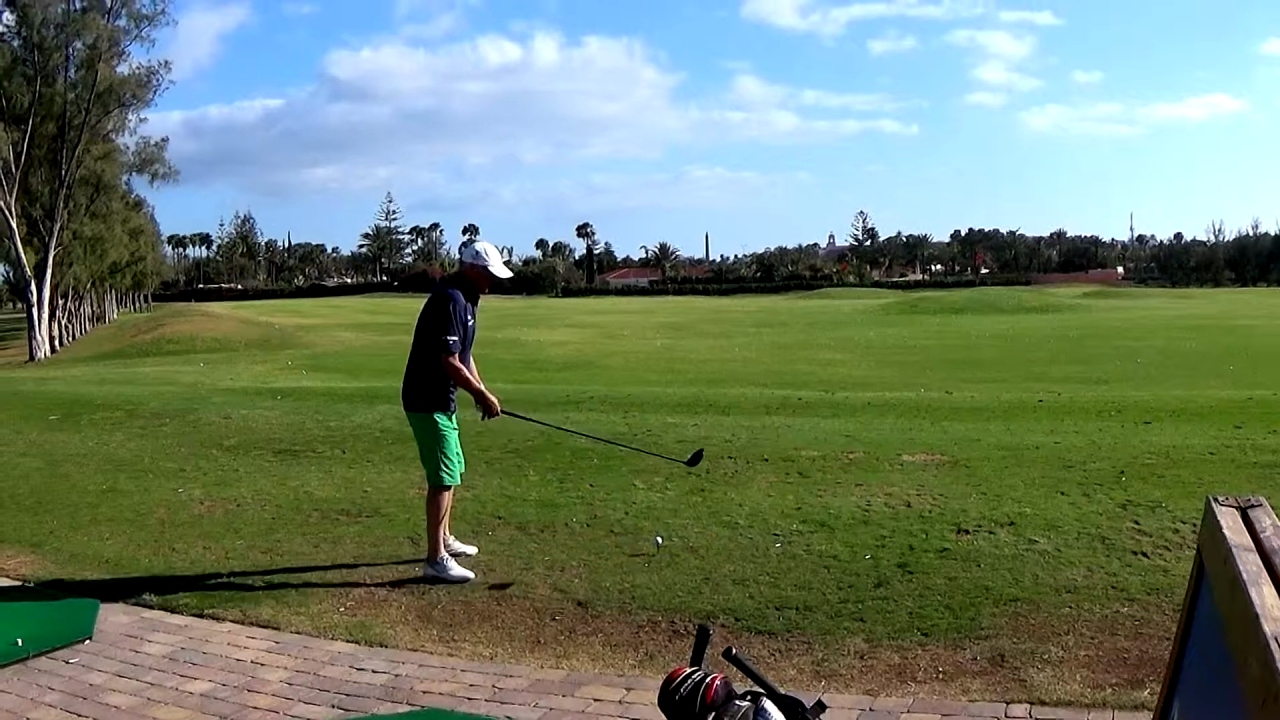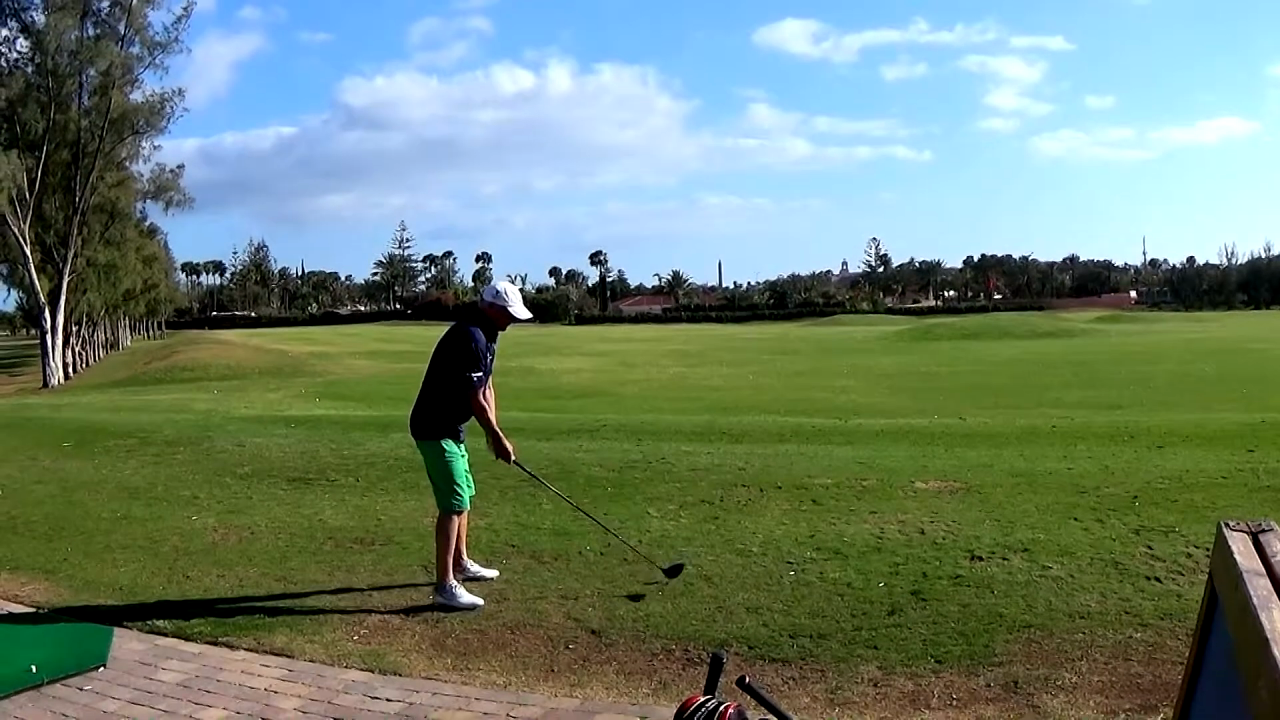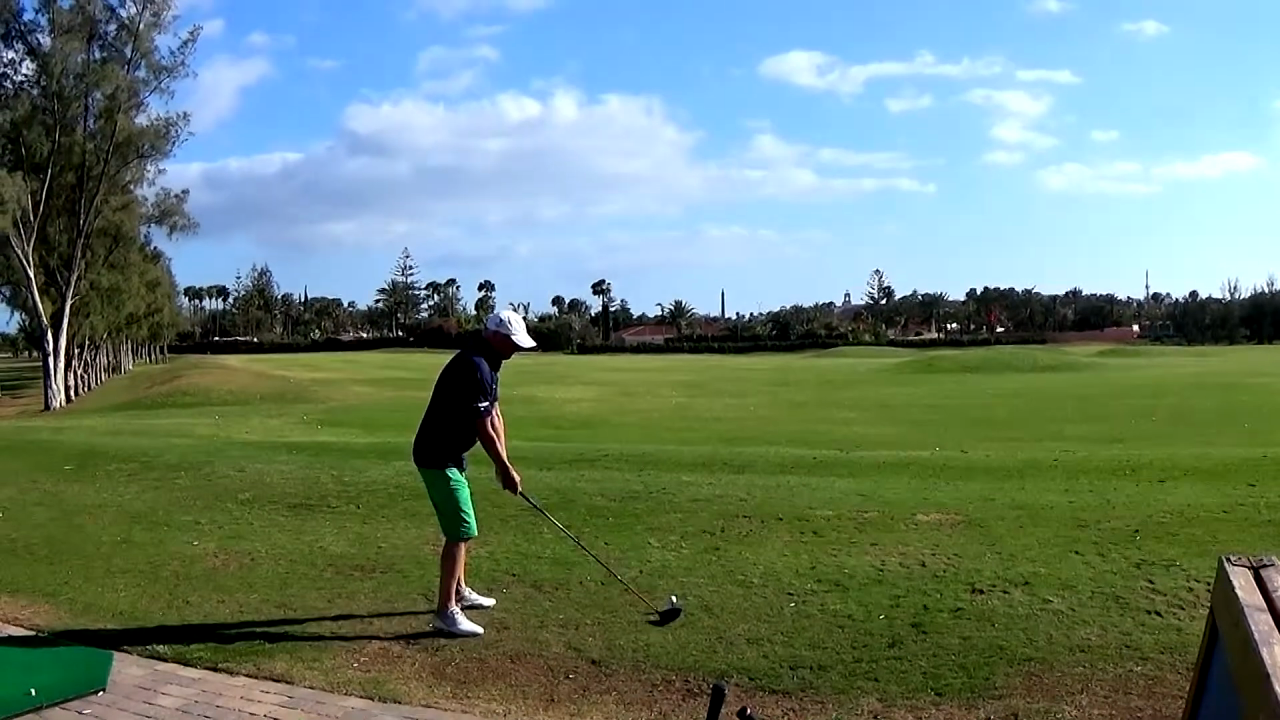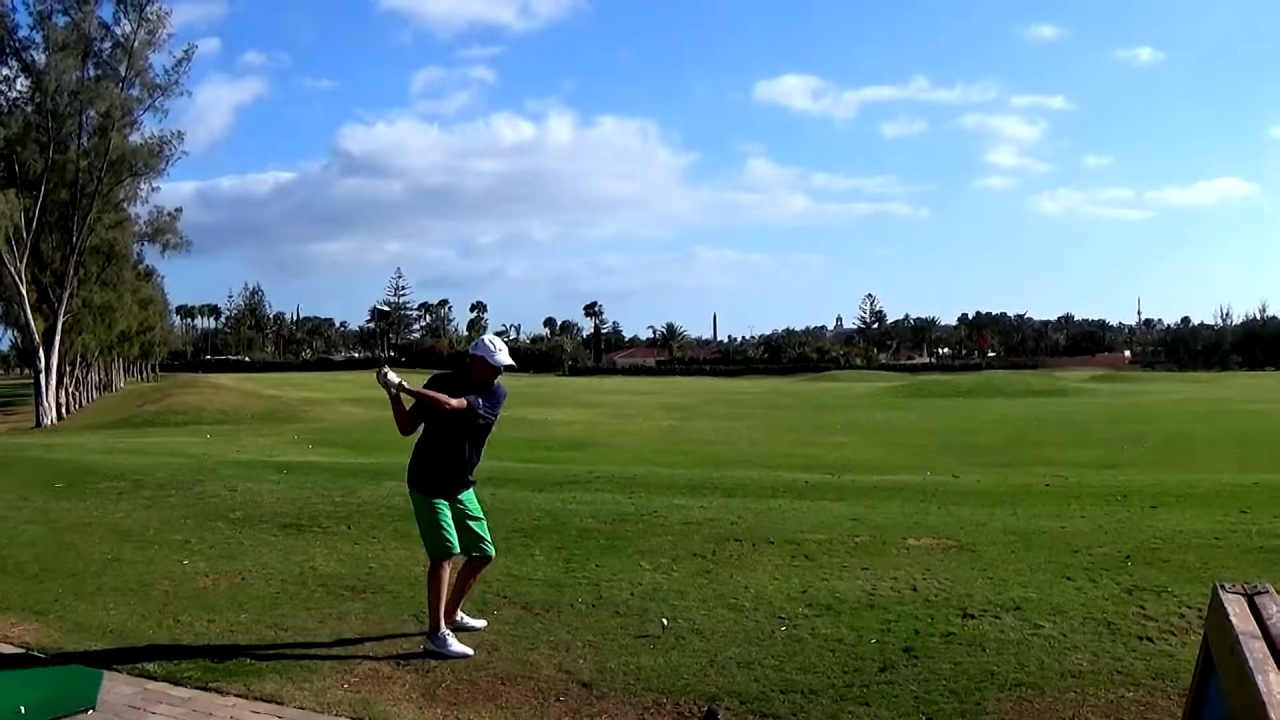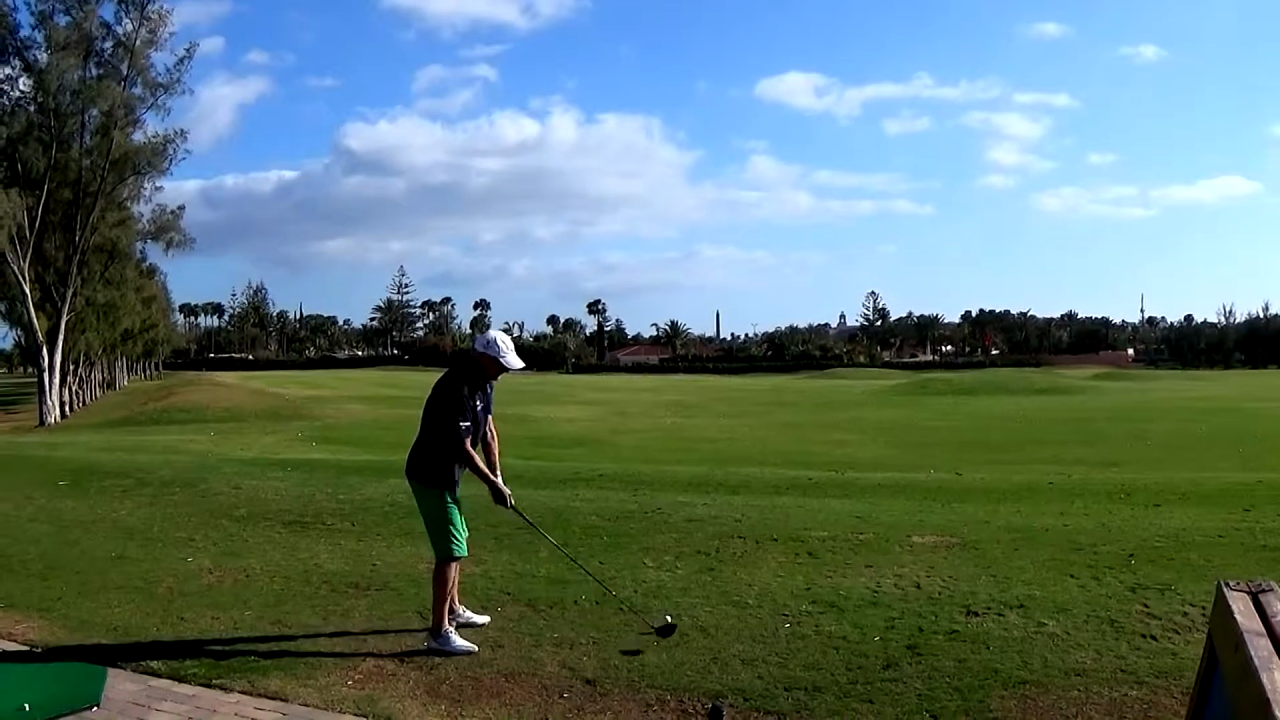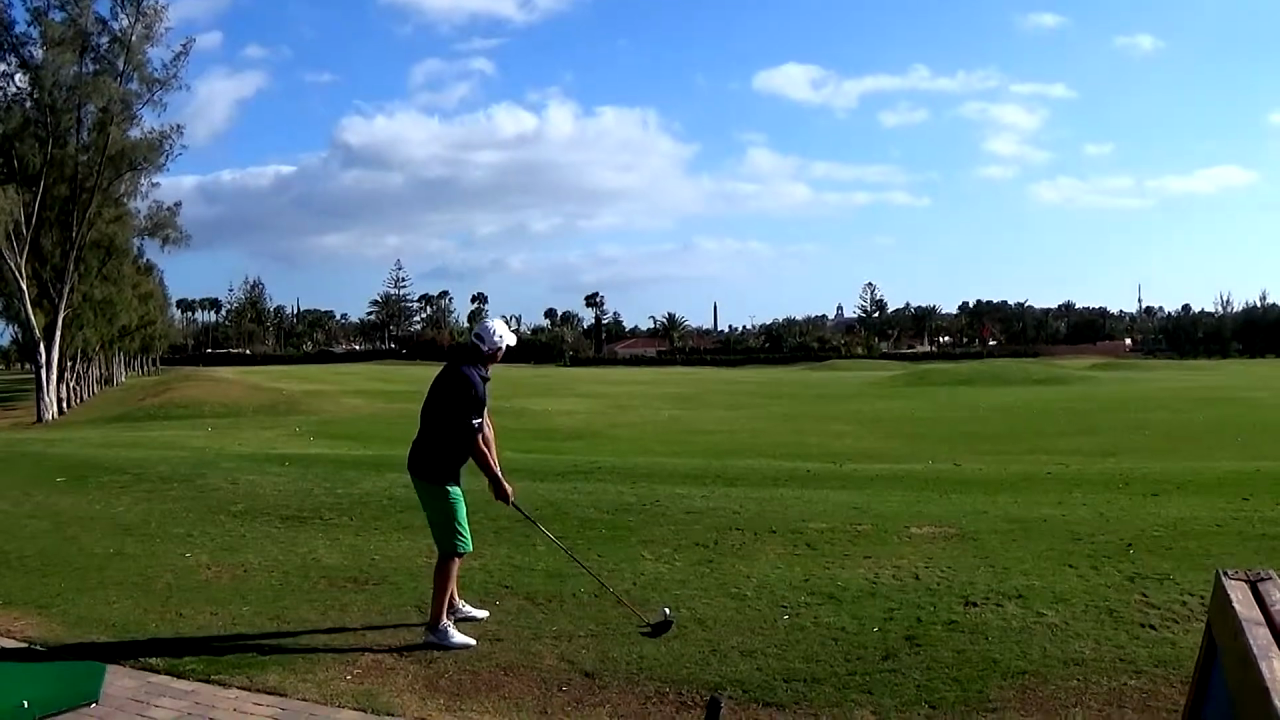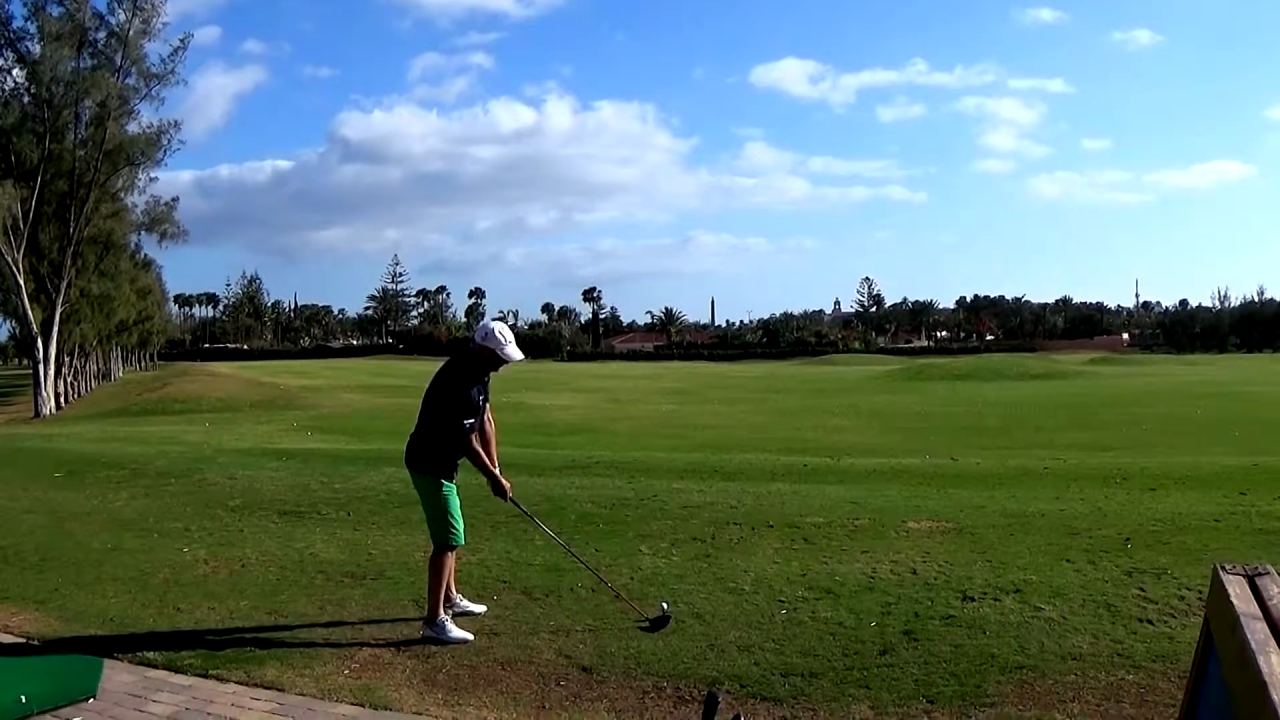
dt=0.7s
person 1, frame 1
left shoulder: (463, 298)
right shoulder: (450, 300)
right elbow: (450, 363)
left wrist: (481, 391)
right wrist: (483, 394)
left hip: (438, 397)
right hip: (428, 401)
left knee: (451, 471)
right knee: (444, 477)
left ankle: (444, 538)
right ankle: (436, 558)
person 1, frame 2
left shoulder: (485, 334)
right shoulder: (470, 337)
left elbow: (486, 387)
right elbow: (476, 400)
left wrist: (495, 434)
right wrist: (498, 439)
left hip: (449, 426)
right hip: (435, 428)
left knee: (463, 496)
right knee: (454, 503)
left ankle: (461, 563)
right ankle: (445, 584)
person 1, frame 3
left shoulder: (489, 363)
right shoulder: (474, 367)
left elbow: (495, 415)
right elbow: (484, 429)
left wrist: (504, 462)
right wrist: (505, 468)
left hip: (450, 454)
right hip: (437, 456)
left knee: (463, 524)
right knee: (461, 530)
left ankle: (459, 591)
right ankle: (446, 611)
person 1, frame 4
left shoulder: (496, 394)
right shoulder: (440, 382)
left elbow: (452, 405)
right elbow: (408, 428)
left wrist: (403, 386)
right wrist: (395, 394)
left hip: (462, 485)
right hip: (427, 483)
left knee: (483, 553)
right knee: (446, 552)
left ankle: (452, 614)
right ankle: (437, 632)
person 1, frame 5
left shoulder: (483, 383)
right shoulder: (457, 389)
left elbow: (488, 431)
right elbow: (463, 450)
left wrist: (498, 477)
right wrist: (494, 485)
left hip: (442, 473)
right hip: (432, 475)
left knee: (455, 543)
right knee: (451, 550)
left ankle: (453, 609)
right ankle: (440, 631)
person 1, frame 6
left shoulder: (470, 370)
right shoulder: (467, 381)
left elbow: (485, 426)
right elbow: (475, 444)
left wrist: (497, 473)
right wrist: (498, 482)
left hip: (438, 466)
right hip: (435, 470)
left knee: (452, 540)
right knee: (455, 545)
left ankle: (453, 604)
right ankle: (437, 625)
person 1, frame 7
left shoulder: (478, 370)
right shoulder: (462, 383)
left elbow: (486, 421)
right elbow: (469, 445)
left wrist: (495, 470)
right wrist: (496, 478)
left hip: (440, 460)
right hip: (430, 464)
left knee: (451, 532)
right knee: (448, 539)
left ankle: (450, 599)
right ankle: (435, 620)
